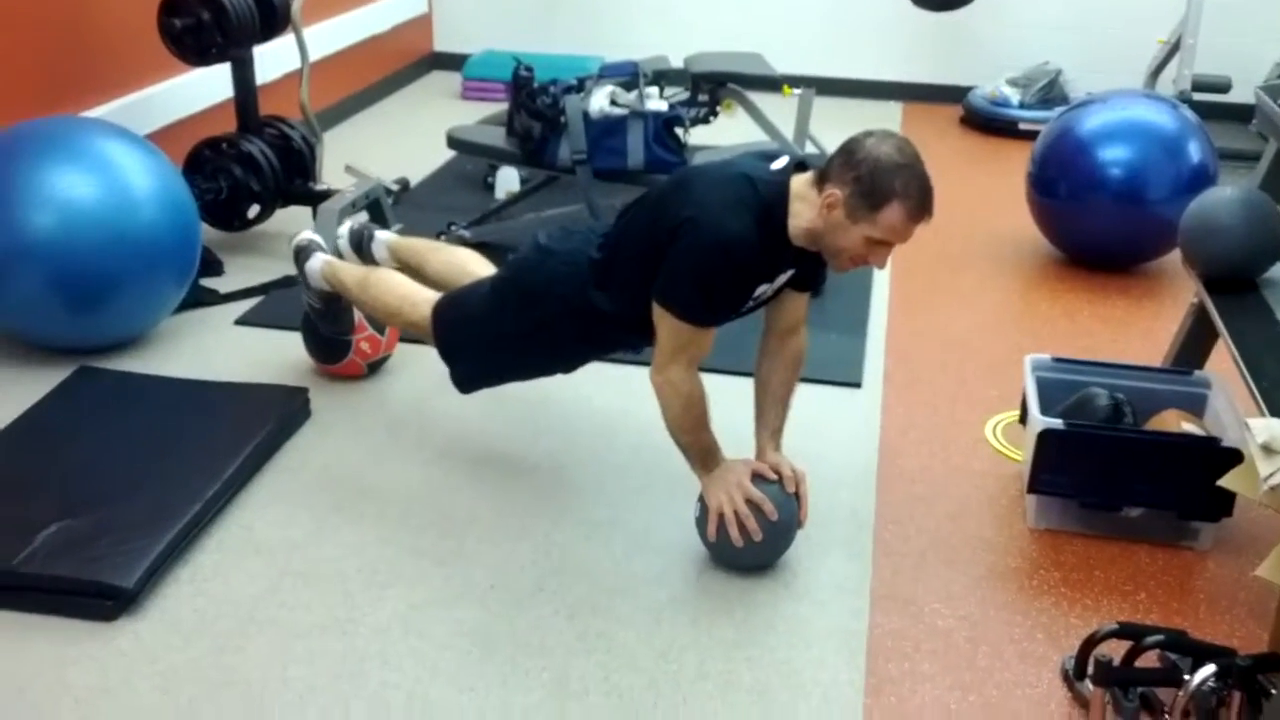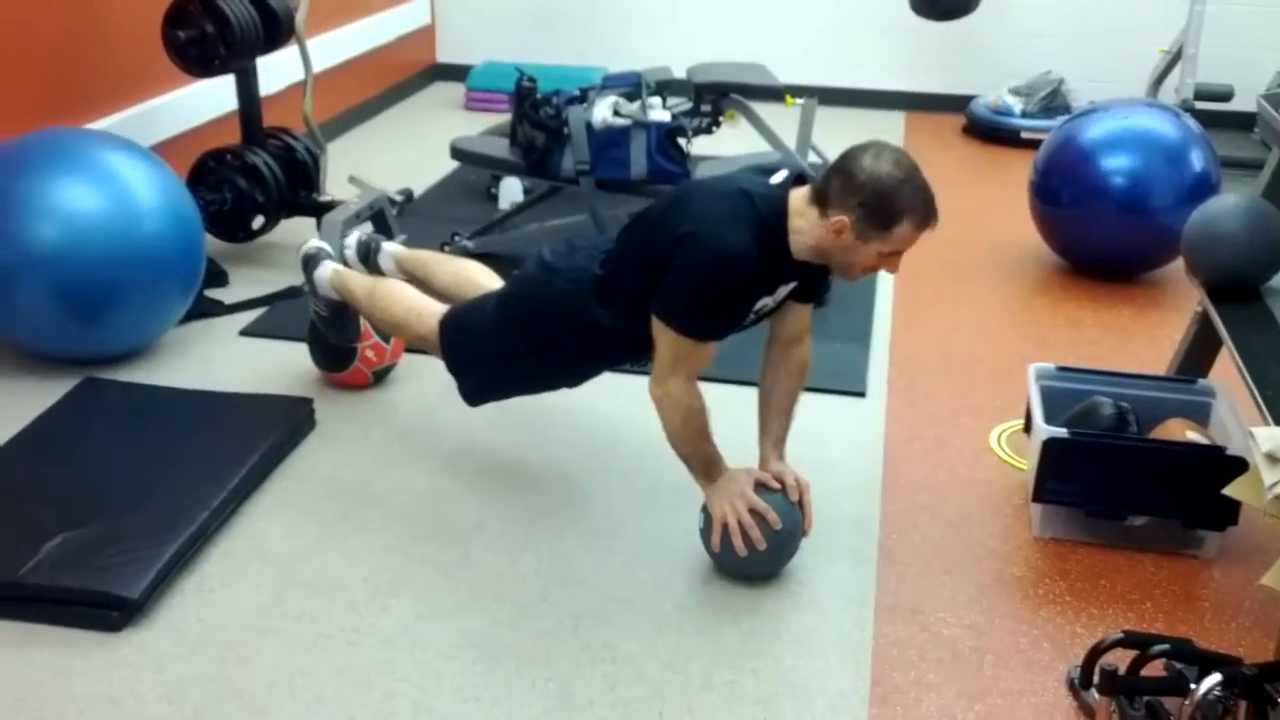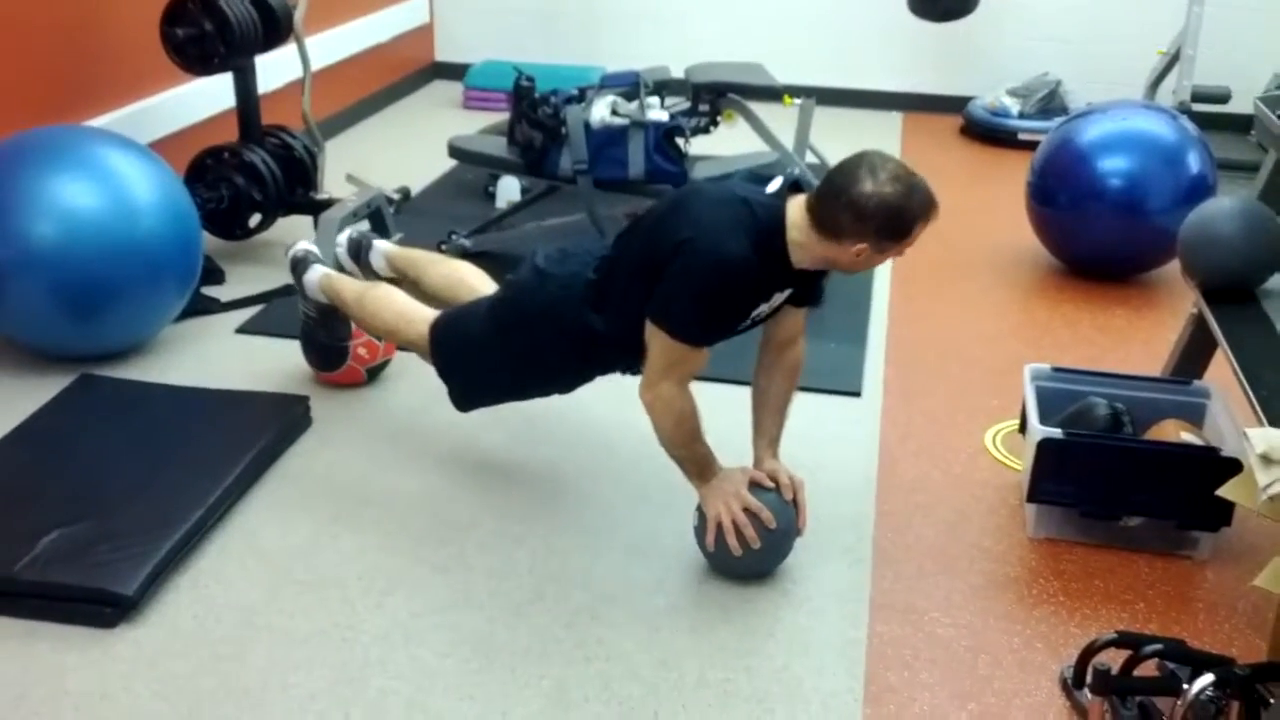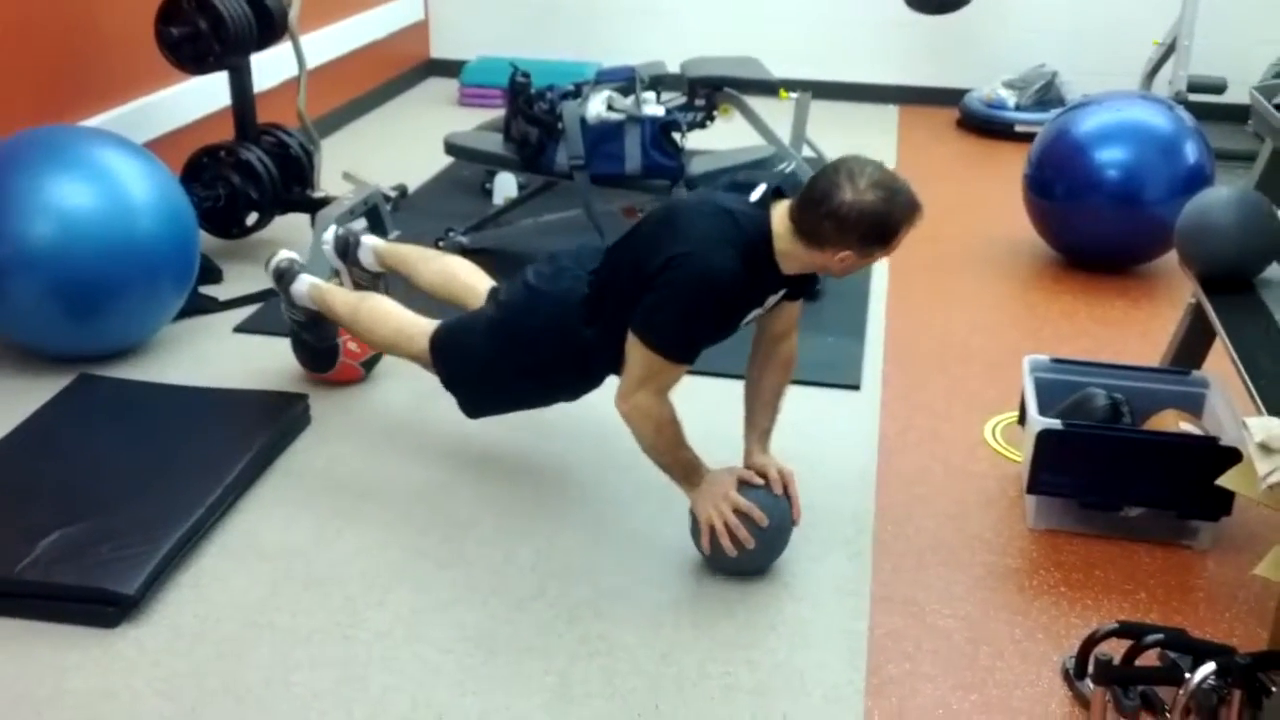
dt=0.5s
person 1, frame 1
left shoulder: (810, 212)
right shoulder: (722, 231)
left elbow: (785, 336)
right elbow: (673, 370)
left wrist: (770, 447)
right wrist: (713, 472)
left hip: (612, 282)
right hip: (561, 298)
left knee: (481, 287)
right knee: (438, 318)
left ankle: (376, 242)
right ankle: (322, 267)
person 1, frame 2
left shoulder: (813, 222)
right shoulder: (721, 246)
left elbow: (790, 346)
right elbow: (672, 383)
left wrist: (773, 457)
right wrist: (716, 482)
left hip: (614, 292)
right hip: (566, 314)
left knee: (492, 297)
right knee: (442, 330)
left ankle: (384, 254)
right ankle: (330, 276)
person 1, frame 3
left shoulder: (805, 225)
right shoulder: (719, 254)
left elbow: (783, 346)
right elbow: (662, 386)
left wrist: (767, 455)
right wrist: (710, 481)
left hip: (607, 296)
right hip: (557, 320)
left knee: (485, 299)
right knee: (430, 334)
left ankle: (376, 254)
right ankle: (320, 279)
person 1, frame 4
left shoulder: (794, 223)
right shoulder: (707, 268)
left elbow: (776, 341)
right elbow: (639, 397)
left wrist: (758, 448)
right wrist: (700, 484)
left hip: (594, 286)
right hip: (553, 334)
left knee: (483, 296)
right knee: (429, 343)
left ankle: (366, 250)
right ankle: (305, 288)
